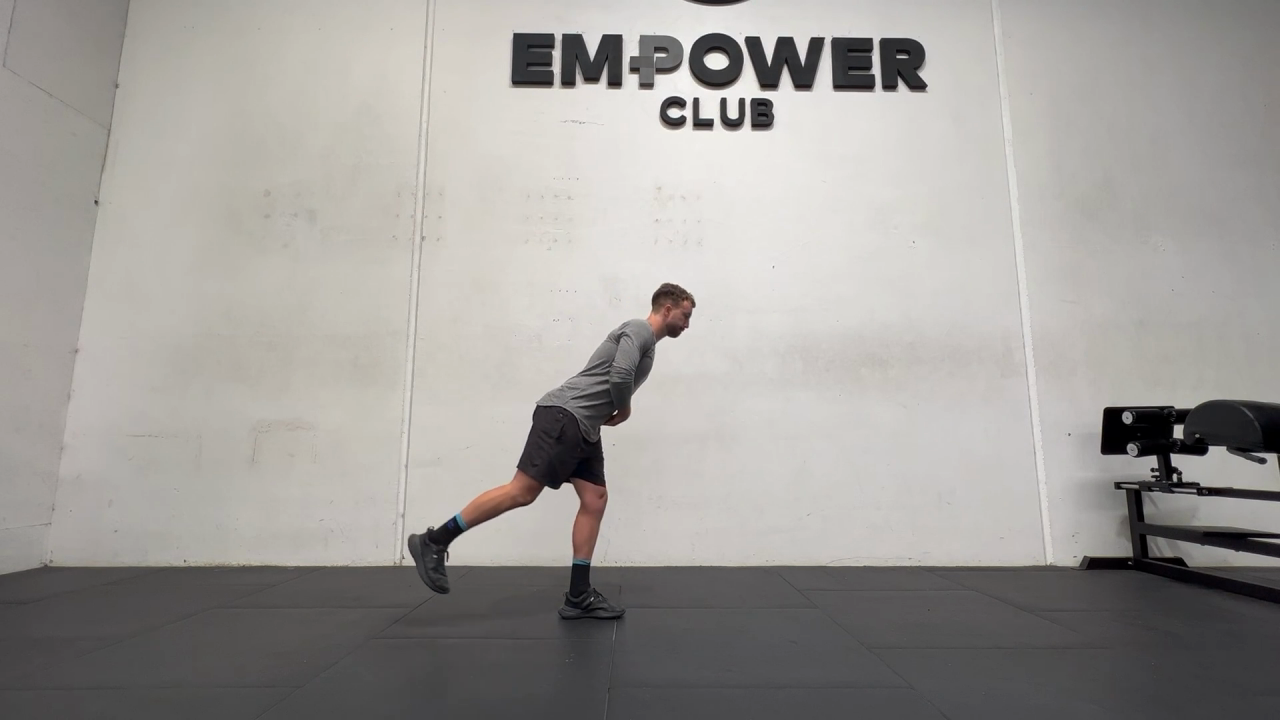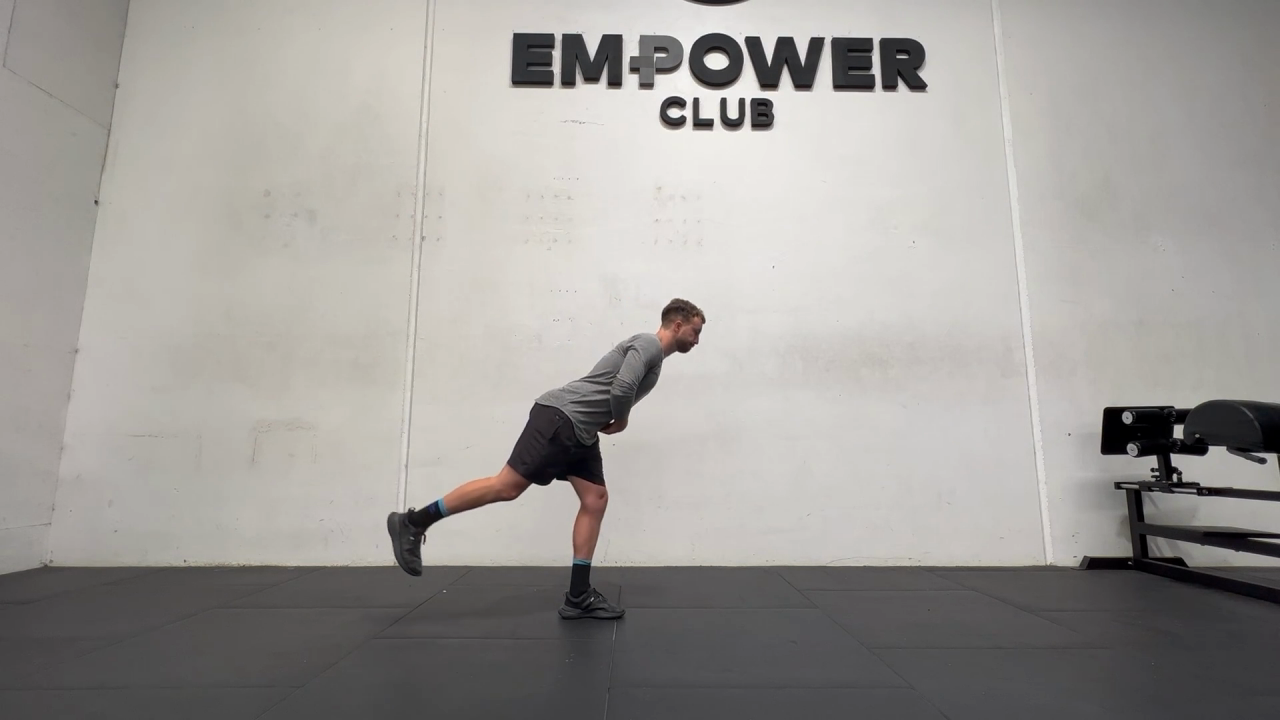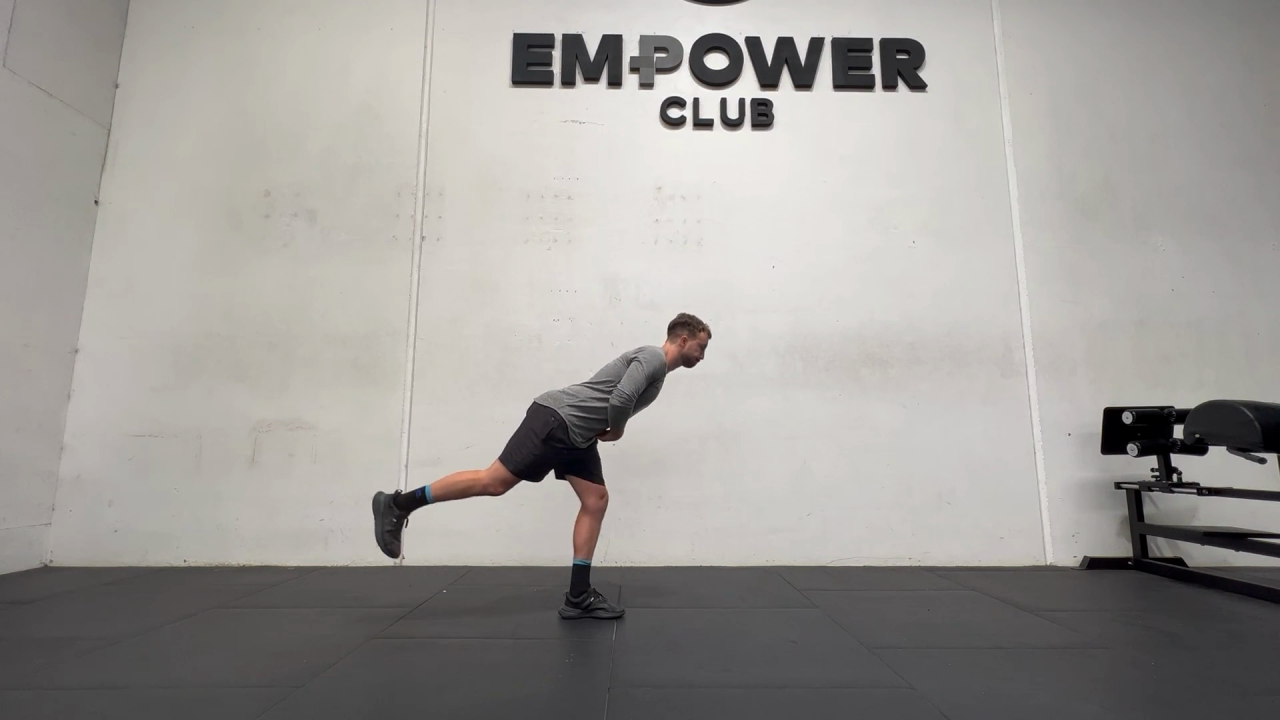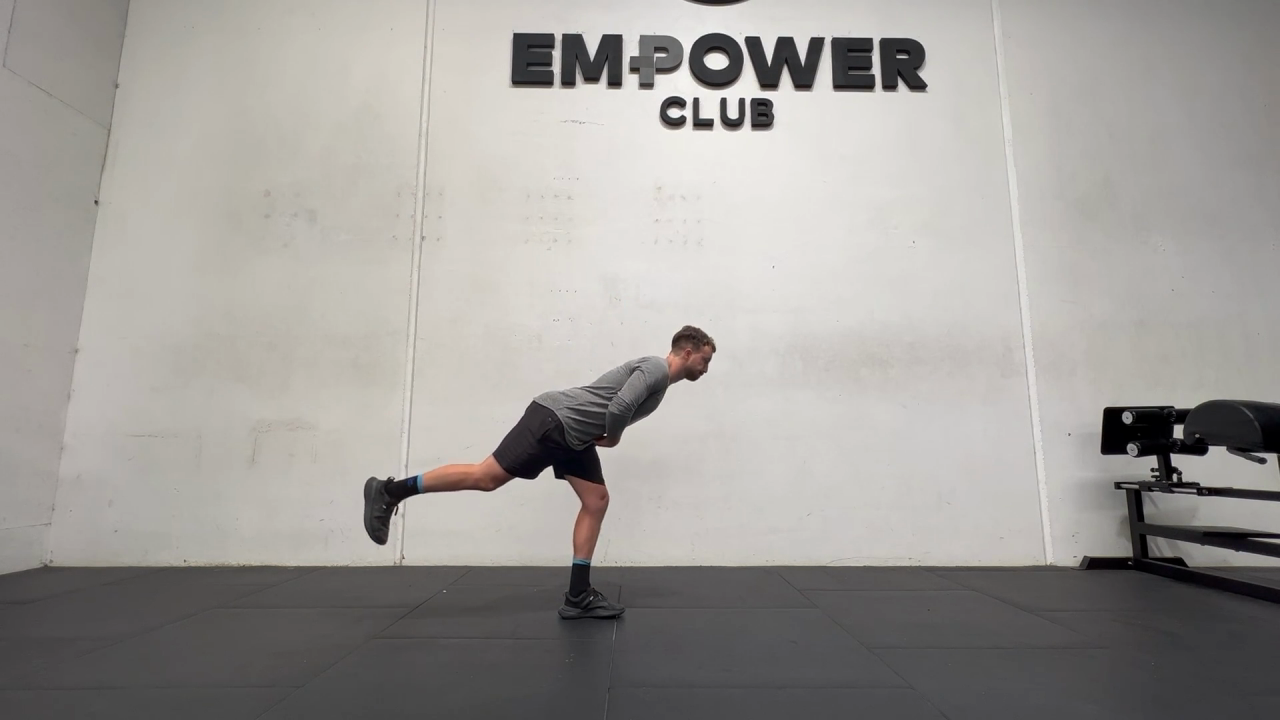
dt=0.3s
person 1, frame 1
left shoulder: (645, 342)
right shoulder: (638, 330)
right elbow: (619, 377)
left wrist: (617, 411)
right wrist: (625, 410)
left hip: (584, 427)
right hip: (564, 415)
left knee: (595, 501)
right knee: (522, 492)
left ankle: (578, 595)
right ankle: (434, 541)
person 1, frame 2
left shoulder: (653, 357)
right shoulder: (648, 345)
right elbow: (622, 389)
left wrist: (612, 421)
right wrist: (621, 421)
left hip: (580, 431)
right hip: (559, 418)
left knee: (595, 501)
right knee: (506, 487)
left ankle: (578, 595)
right ankle: (414, 523)
person 1, frame 3
left shoulder: (656, 368)
right shoulder: (652, 358)
right elbow: (621, 399)
left wrist: (610, 429)
right wrist: (617, 430)
left hip: (577, 434)
right hip: (556, 419)
left knee: (596, 501)
right knee: (494, 482)
left ankle: (578, 595)
right ankle: (398, 504)
person 1, frame 4
left shoulder: (657, 379)
right shoulder: (656, 369)
right elbow: (619, 407)
left wrist: (606, 436)
right wrist: (613, 437)
left hip: (573, 435)
right hip: (553, 421)
left knee: (596, 502)
right knee: (485, 477)
left ankle: (578, 595)
right ankle: (391, 491)
